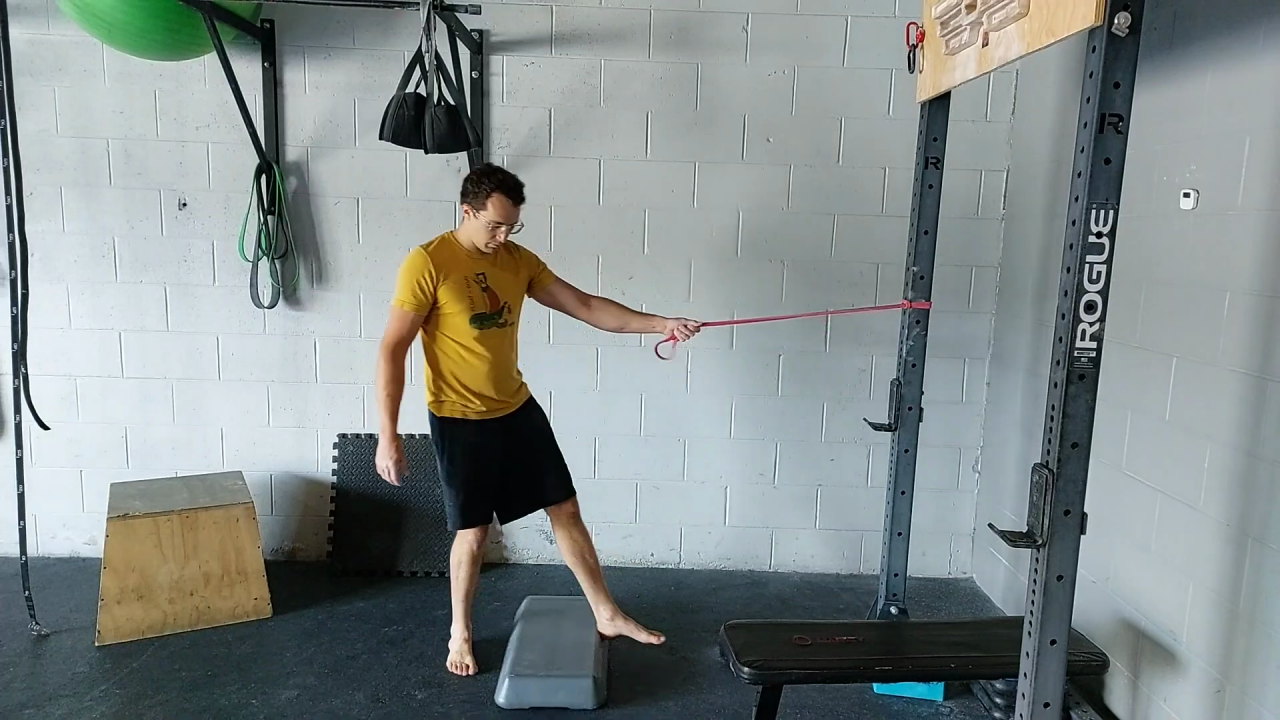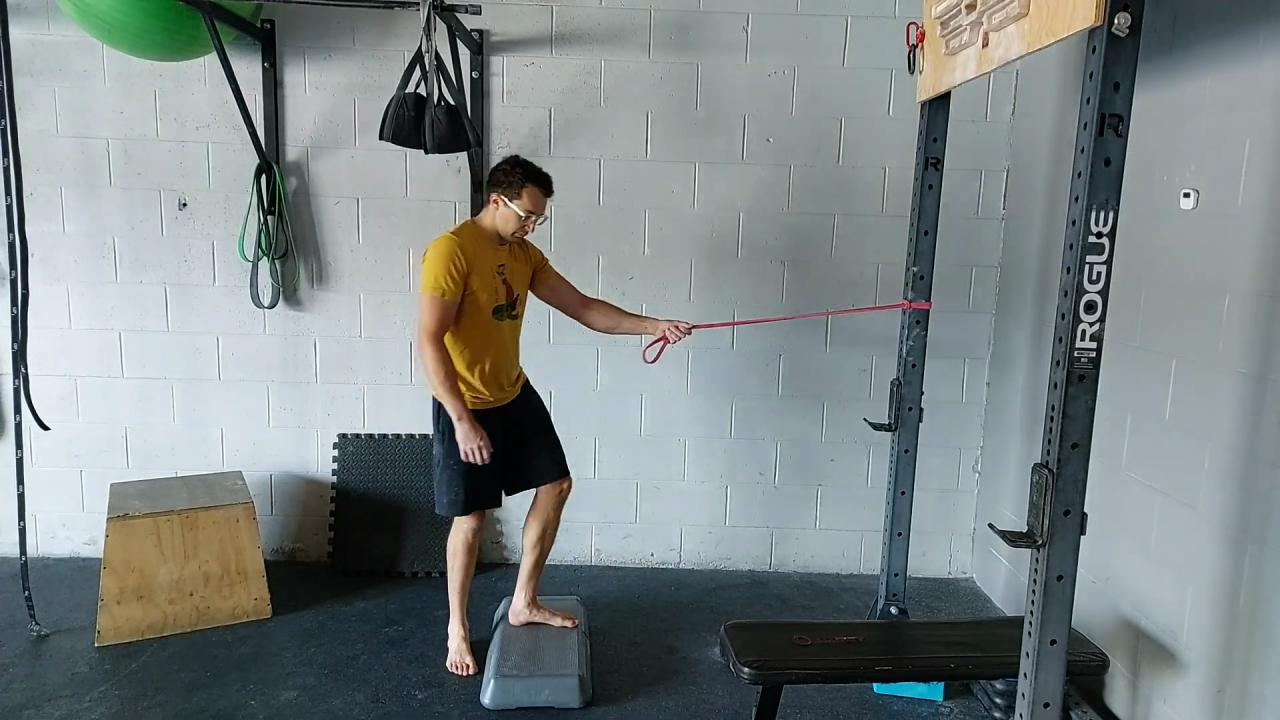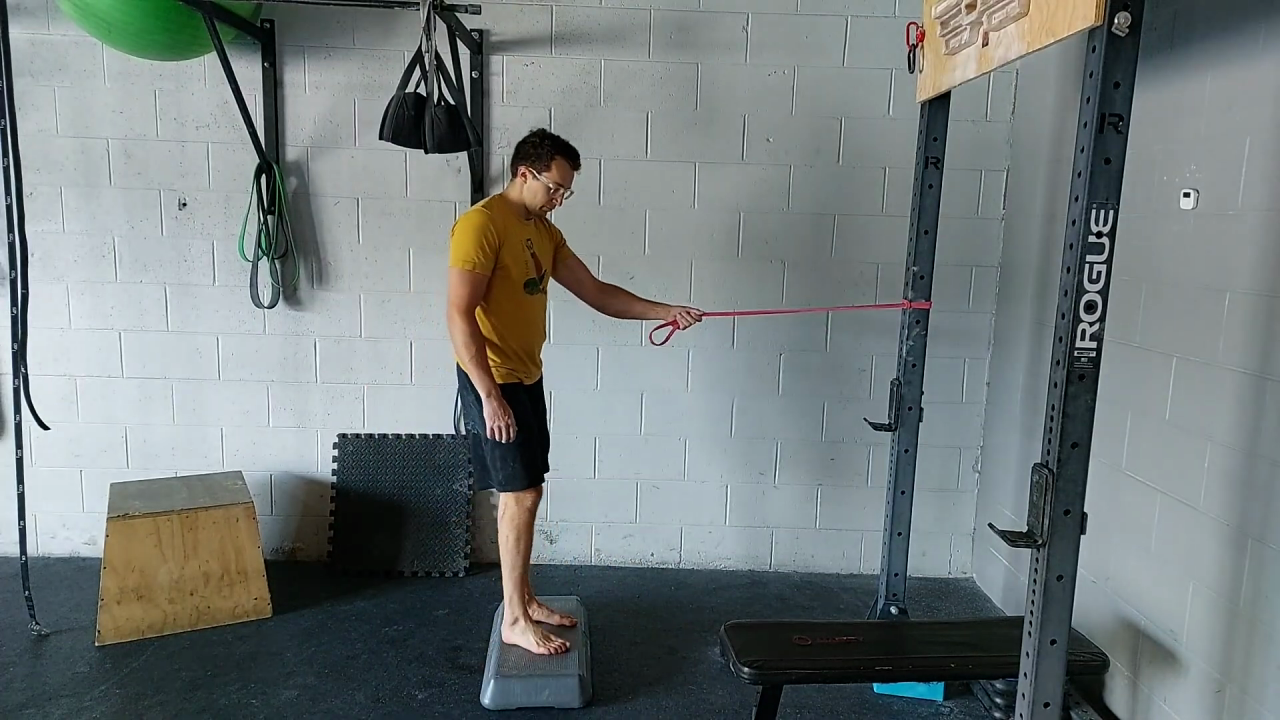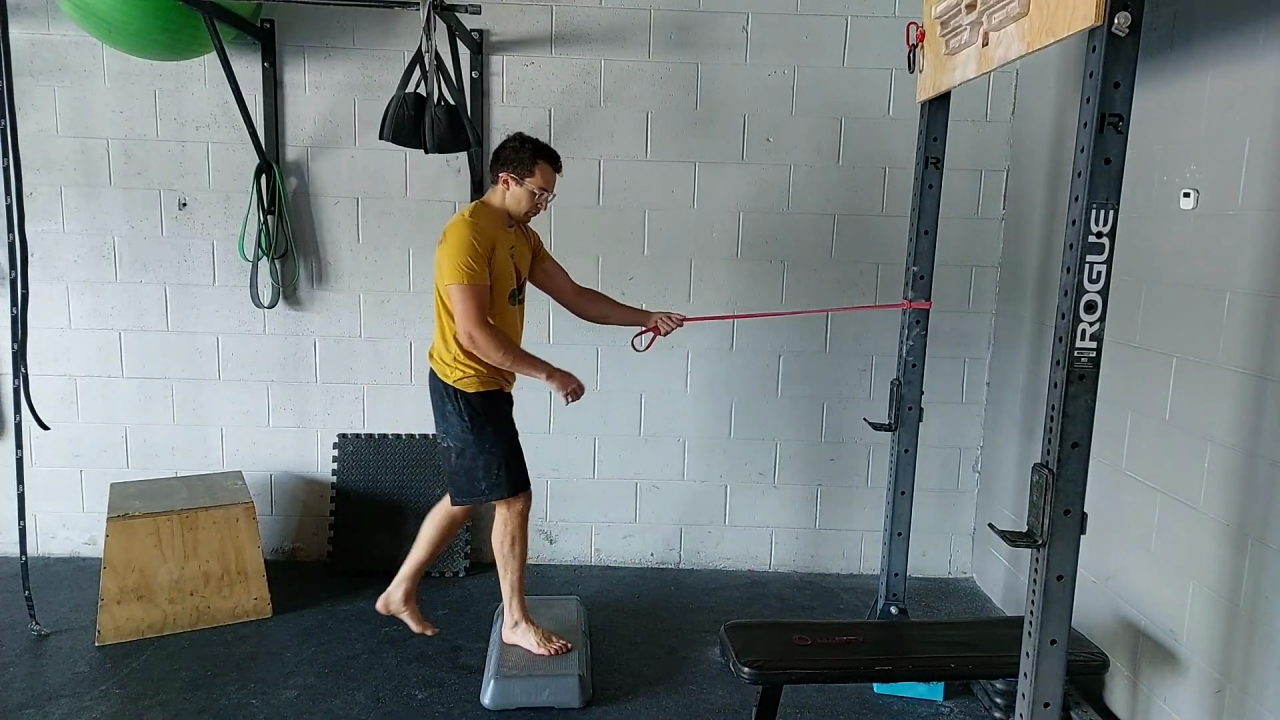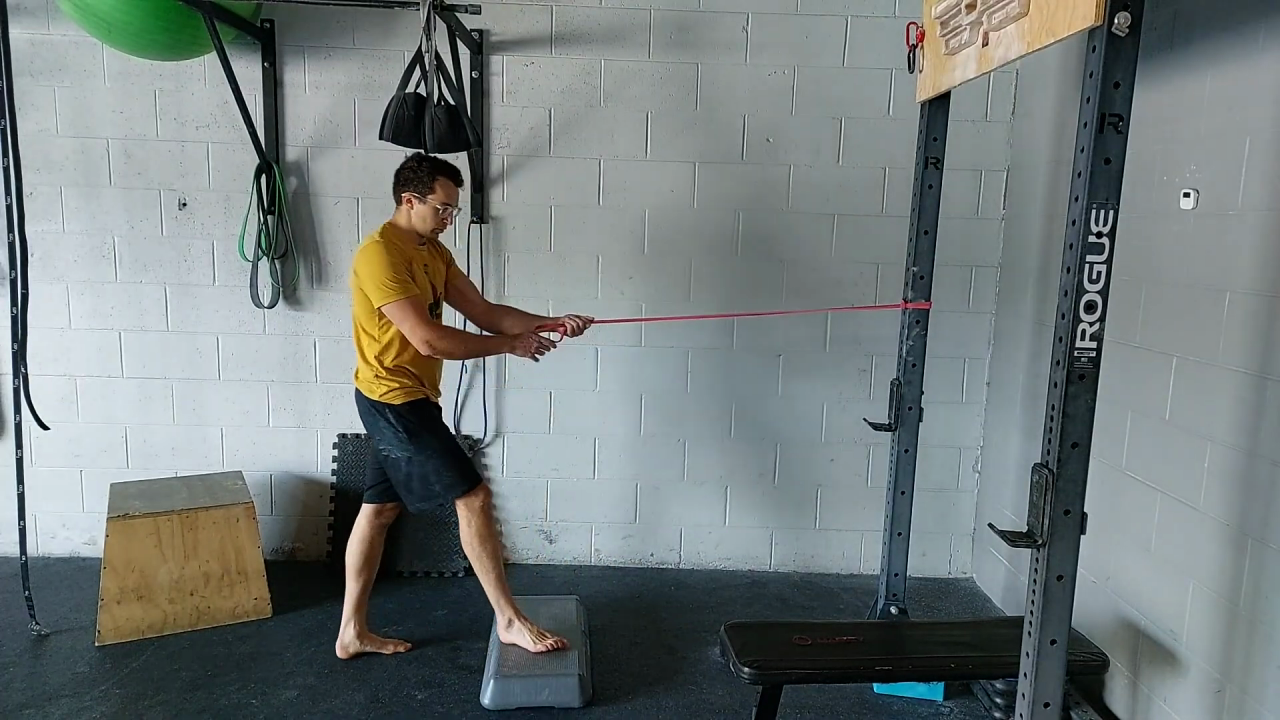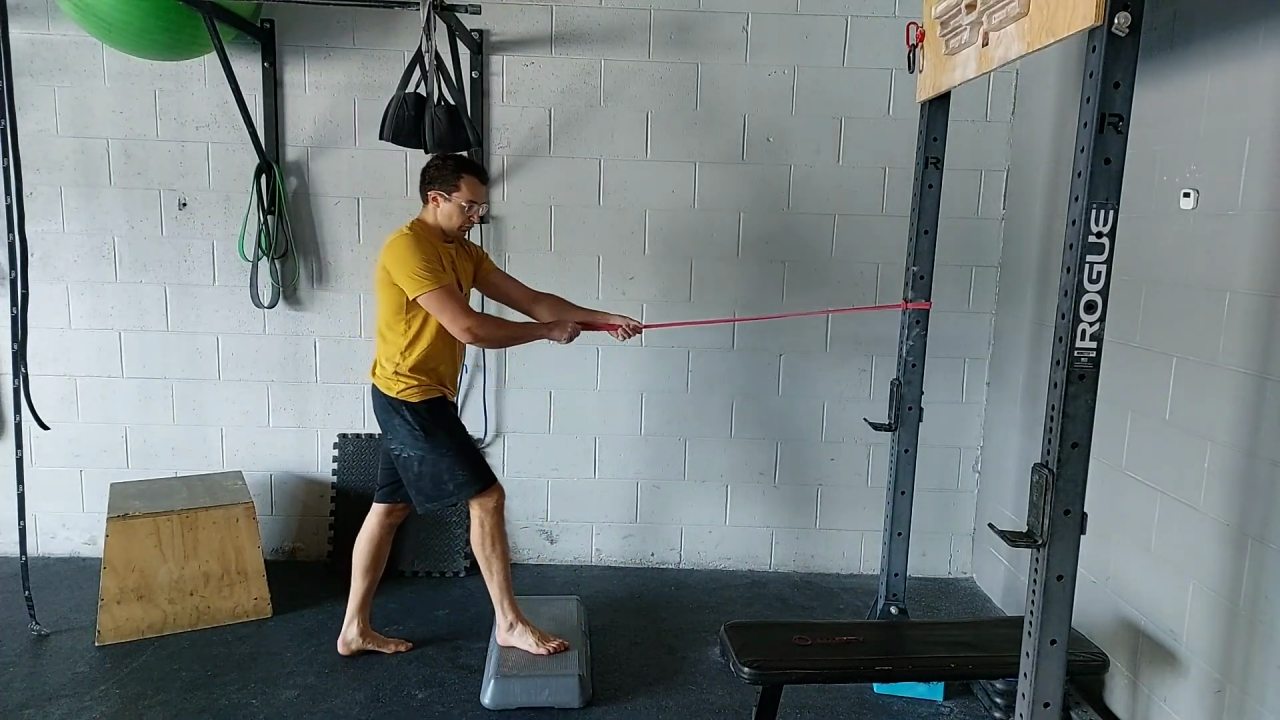
dt=0.7s
person 1, frame 1
left shoulder: (519, 260)
right shoulder: (427, 263)
left elbow: (586, 307)
right elbow: (392, 350)
left wrist: (659, 323)
right wrist: (388, 435)
left hip: (519, 409)
right hip: (460, 420)
left knee: (565, 508)
right knee: (473, 529)
left ankle: (606, 614)
right ankle: (461, 633)
person 1, frame 2
left shoulder: (525, 254)
right shoulder: (451, 251)
left elbow: (583, 307)
right elbow: (429, 340)
left wrist: (653, 325)
right wrist: (462, 419)
left hip: (515, 394)
right hip: (465, 405)
left knee: (555, 486)
right knee: (470, 518)
left ankle: (524, 602)
right ankle: (458, 629)
person 1, frame 3
left shoulder: (544, 230)
right shoulder: (481, 224)
left elbow: (595, 292)
right elbow: (460, 316)
left wrist: (664, 311)
right wrist: (491, 395)
left hip: (526, 376)
right hip: (493, 381)
left knee: (523, 492)
right knee: (522, 496)
left ankle: (524, 600)
right ankle: (514, 621)
person 1, frame 4
left shoulder: (522, 236)
right shoulder: (467, 234)
left elbow: (574, 296)
right elbow: (473, 333)
left wrist: (644, 317)
right wrist: (548, 374)
left hip: (488, 386)
right hip: (465, 387)
left knee: (467, 497)
right knee: (512, 498)
left ankle: (401, 591)
right ankle: (515, 620)
person 1, frame 5
left shoulder: (432, 251)
right shoulder: (380, 255)
left elbow: (484, 313)
right elbow: (428, 339)
left wrist: (549, 323)
right wrist: (511, 345)
left hip: (402, 401)
right hip: (395, 401)
left knee: (378, 510)
right knee: (473, 497)
left ankle: (352, 630)
right ankle: (509, 619)
person 1, frame 6
left shoulder: (462, 251)
right shoulder: (408, 248)
left elbow: (528, 300)
right elbow: (469, 328)
left wrist: (602, 320)
right wrist: (548, 331)
left hip: (416, 398)
right hip: (411, 398)
left knee: (389, 508)
right knee: (486, 497)
left ankle: (355, 628)
right ankle: (509, 623)
